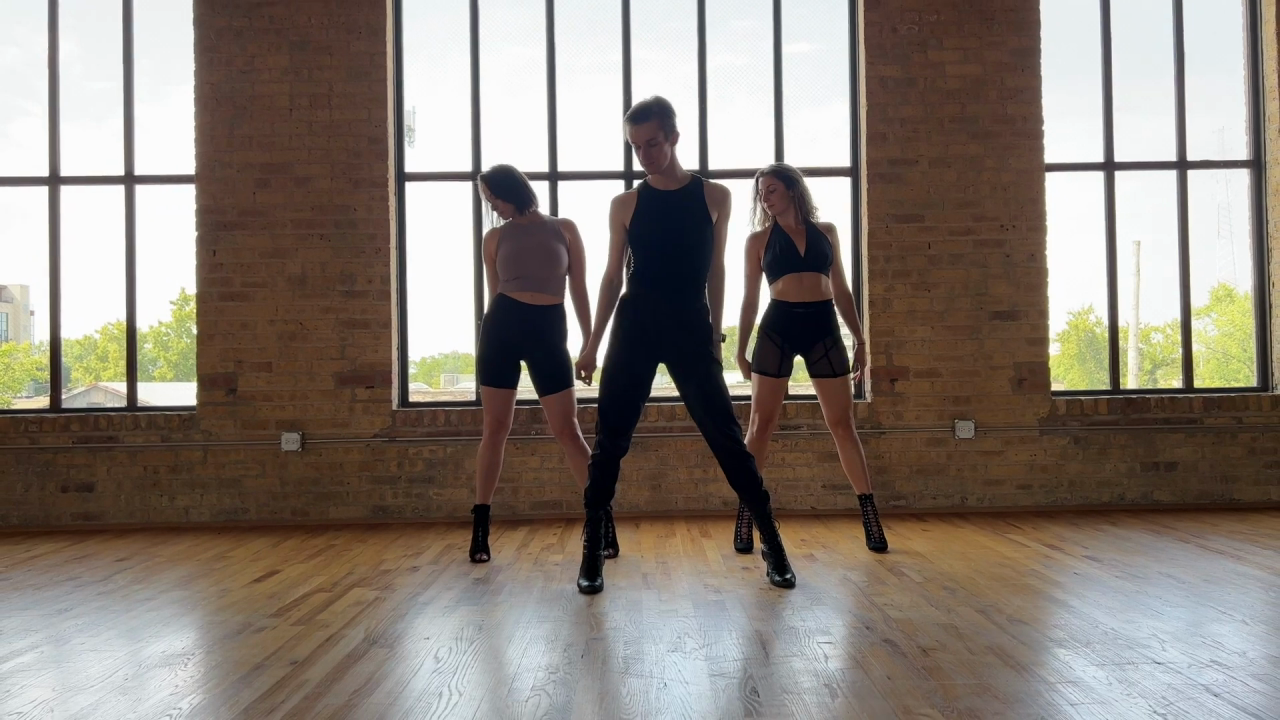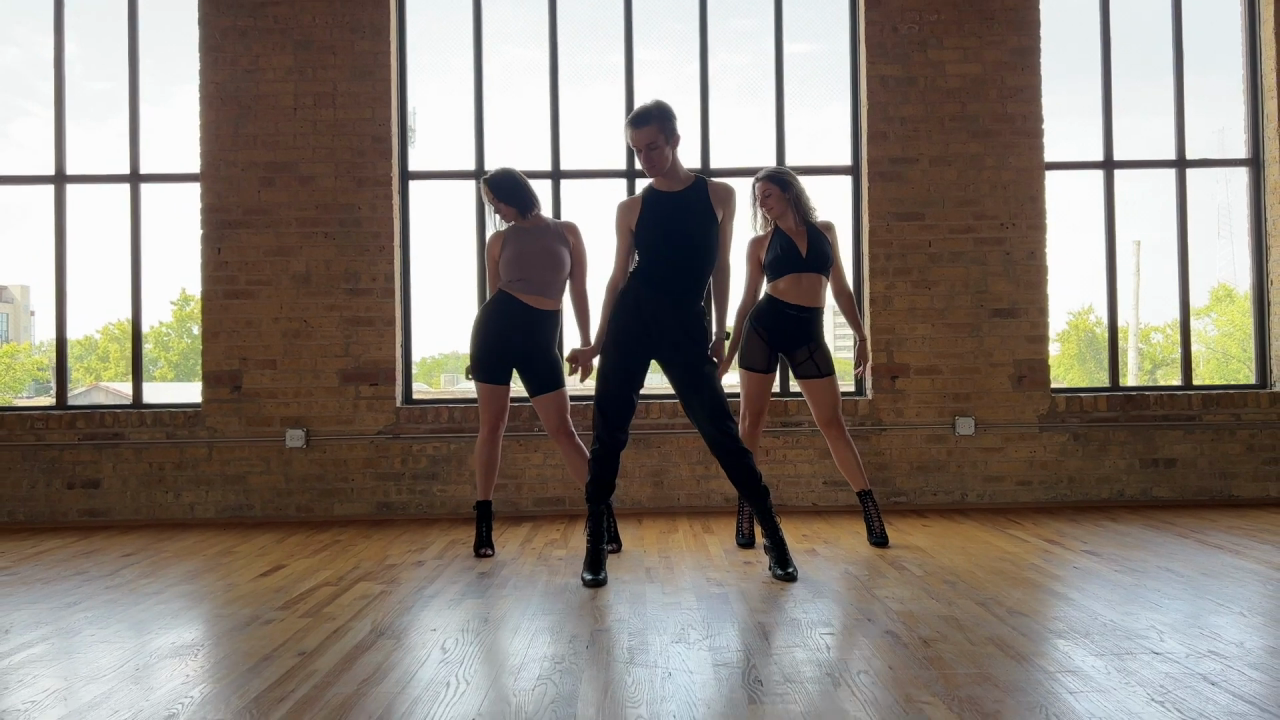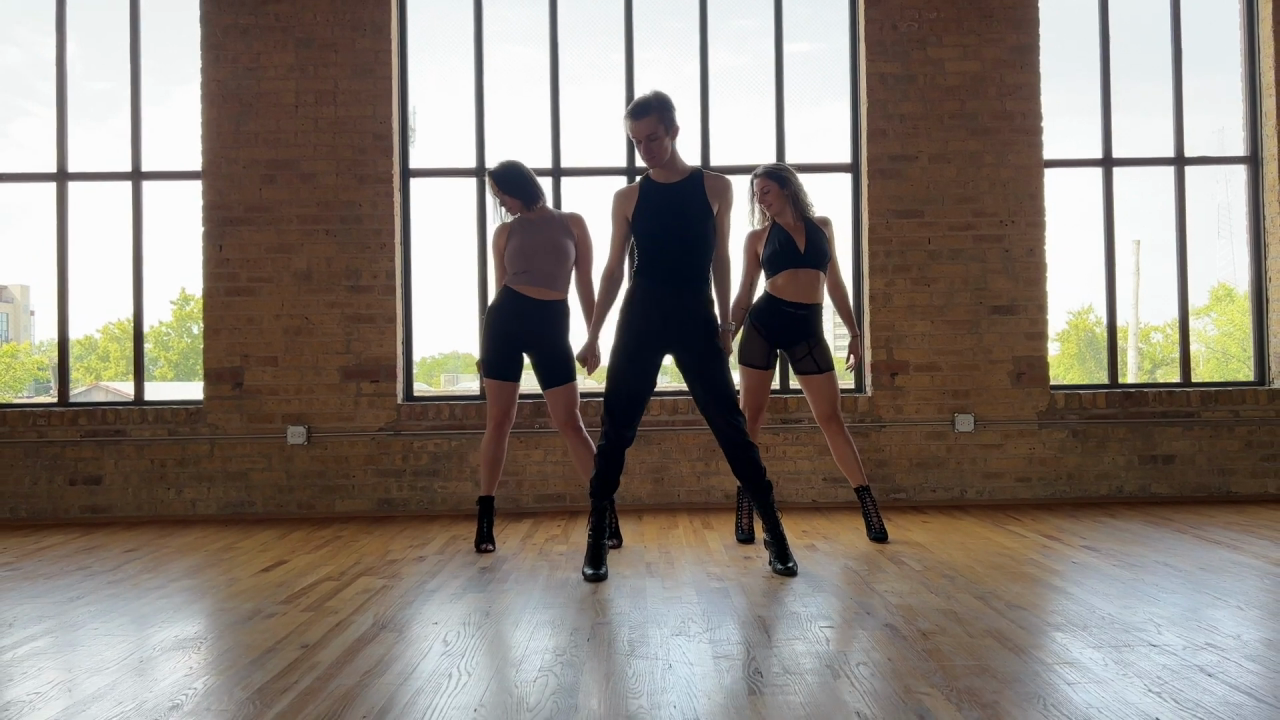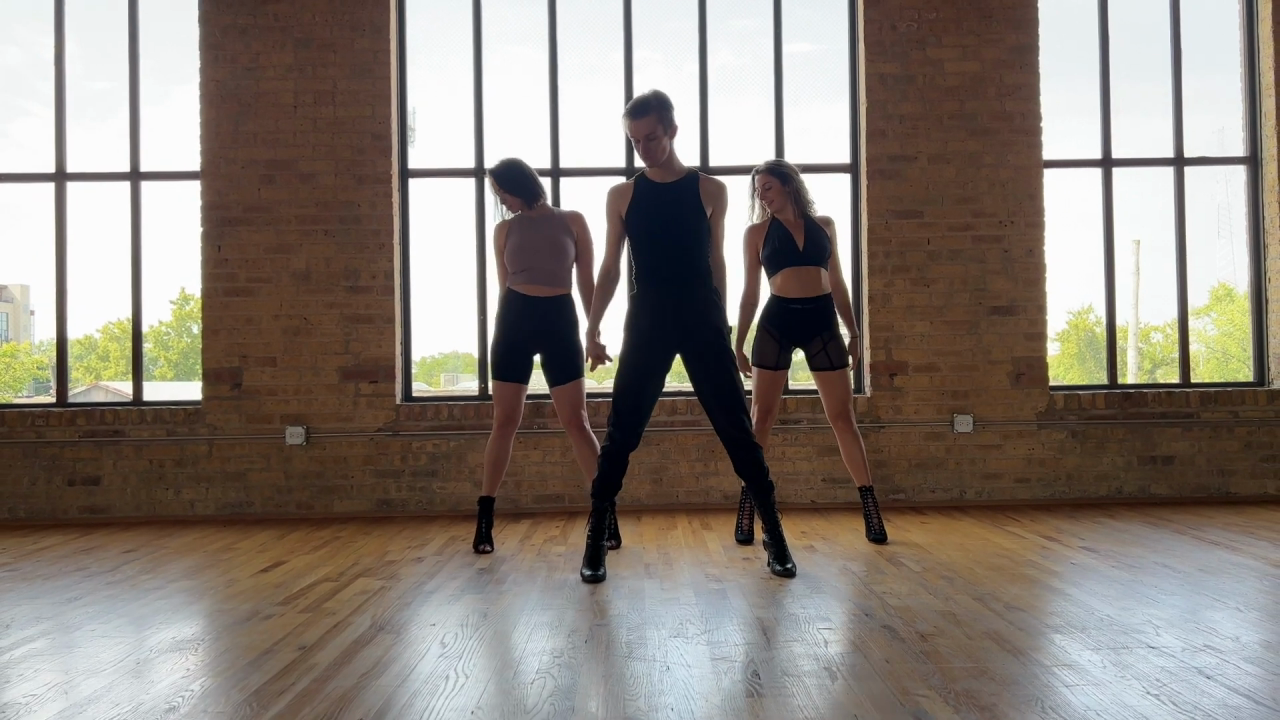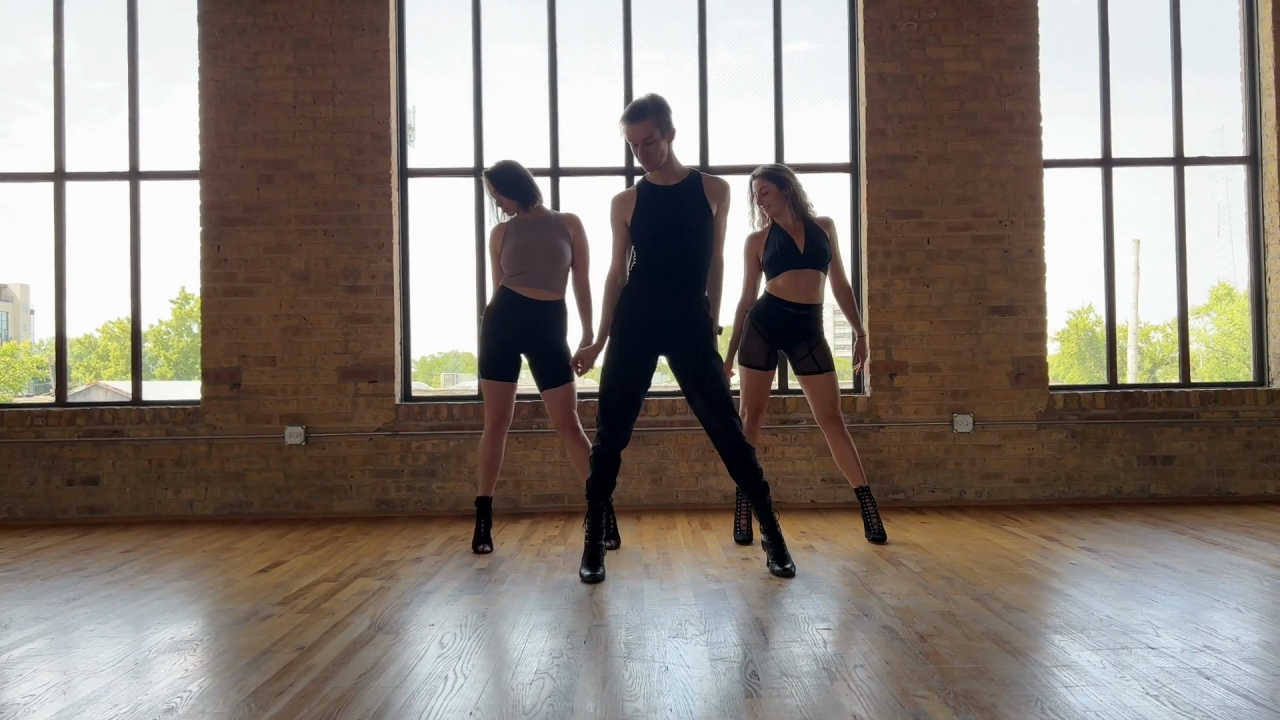
dt=0.3s
person 1, frame 1
left shoulder: (714, 197)
right shoulder: (625, 204)
left elbow: (715, 269)
right elbow: (613, 276)
left wrist: (715, 334)
right wrist: (592, 343)
left hip: (690, 325)
right hip: (635, 323)
left knee: (725, 435)
right knee: (611, 436)
left ankle: (771, 541)
right ankle: (592, 548)
person 1, frame 2
left shoulder: (719, 196)
right shoulder: (632, 209)
left elbow: (721, 267)
right elbow: (619, 276)
left wrist: (721, 332)
right wrist: (597, 343)
left hip: (687, 326)
right hip: (632, 320)
left knee: (720, 431)
right knee: (609, 430)
left ankle: (774, 537)
right ankle: (596, 544)
person 1, frame 3
left shoulder: (715, 188)
right shoulder: (628, 198)
left elbow: (720, 260)
right elbow: (614, 269)
left wrist: (726, 324)
right wrist: (593, 332)
left hip: (695, 318)
right hip: (641, 317)
left knee: (729, 424)
right knee: (617, 426)
left ankle: (774, 531)
right ankle: (597, 538)
person 1, frame 4
left shoulder: (710, 191)
right shoulder: (622, 196)
left elbow: (716, 261)
right elbow: (611, 267)
left wrist: (723, 324)
right wrist: (592, 325)
left hip: (702, 317)
right hip: (647, 318)
left knee: (735, 427)
right knee: (623, 428)
left ankle: (774, 533)
right ankle: (595, 539)
person 1, frame 5
left shoulder: (713, 190)
right shoulder: (626, 202)
left elbow: (714, 262)
right elbow: (617, 272)
left wrist: (711, 326)
right wrist: (598, 341)
left hip: (690, 319)
right hip: (635, 319)
left knee: (725, 427)
right knee: (612, 428)
left ankle: (771, 533)
right ankle: (594, 539)
person 2, frame 1
left shoulder: (563, 228)
right shoulder: (494, 237)
left elbow: (579, 287)
right elbow: (494, 292)
left wrist: (590, 340)
right wrist: (488, 342)
left hip: (549, 332)
right hip: (502, 327)
left knee: (567, 432)
right knee: (495, 430)
left ankle: (603, 521)
right ankle: (480, 528)
person 2, frame 2
left shoulder: (567, 232)
right shoulder: (499, 240)
left elbow: (579, 291)
right elbow: (493, 293)
left wrist: (587, 344)
right wrist: (477, 350)
left hip: (541, 337)
right hip: (498, 326)
left knee: (562, 431)
right knee: (491, 426)
left ankle: (605, 516)
right ankle: (483, 524)
person 2, frame 3
left shoulder: (572, 223)
right shoulder: (505, 232)
left elbow: (585, 281)
right elbow: (501, 285)
right wrist: (486, 346)
left hip: (551, 327)
right hip: (507, 321)
left knee: (570, 425)
right knee: (498, 422)
left ankle: (607, 512)
right ankle: (485, 520)
person 2, frame 4
left shoulder: (572, 221)
right shoulder: (505, 229)
left elbow: (586, 279)
right elbow: (504, 285)
right wrist: (498, 336)
left hip: (559, 322)
right hip: (514, 321)
left knee: (575, 423)
right knee: (504, 423)
left ankle: (607, 513)
right ankle: (485, 520)
person 2, frame 5
left shoulder: (568, 224)
right shoulder: (501, 232)
left elbow: (581, 282)
right elbow: (498, 286)
left wrist: (588, 335)
right wrist: (487, 341)
left hip: (549, 326)
right hip: (504, 320)
left knee: (568, 425)
right knee: (496, 422)
left ankle: (604, 512)
right ankle: (483, 520)
person 3, frame 1
left shoulder: (826, 231)
right shoulder: (758, 239)
left elbow: (841, 291)
right elbow: (750, 299)
left wrist: (860, 339)
right wrist: (740, 350)
left hip: (824, 331)
right hip: (776, 329)
left knee: (842, 424)
right knee: (761, 424)
left ankle: (870, 516)
right ankle: (746, 517)
person 3, frame 2
left shoulder: (825, 230)
right shoulder: (760, 243)
left elbow: (841, 288)
right elbow: (749, 300)
left wrist: (861, 335)
right wrist: (729, 353)
left hip: (809, 335)
right hip: (765, 328)
left knee: (833, 424)
right knee: (751, 421)
left ankle: (871, 511)
right ankle: (745, 514)
person 3, frame 3
left shoulder: (822, 226)
right shoulder: (757, 237)
left elbow: (835, 284)
right elbow: (744, 296)
left wrist: (855, 332)
left hip: (809, 331)
right hip: (764, 325)
left knee: (832, 420)
right knee: (750, 417)
left ankle: (868, 506)
right ankle: (744, 509)
person 3, frame 4
left shoulder: (824, 225)
right shoulder: (757, 233)
left elbow: (837, 283)
right elbow: (750, 293)
left wrist: (853, 332)
right wrist: (738, 344)
left hip: (822, 325)
right hip: (776, 323)
left knee: (842, 418)
right knee: (761, 417)
left ankle: (871, 508)
right ankle: (747, 510)
person 3, frame 5
left shoulder: (824, 226)
right shoulder: (757, 239)
left elbow: (839, 284)
right elbow: (747, 298)
left wrist: (859, 331)
right wrist: (730, 353)
left hip: (809, 331)
right hip: (765, 325)
left knee: (832, 420)
right knee: (750, 417)
left ankle: (868, 507)
right ankle: (743, 510)
